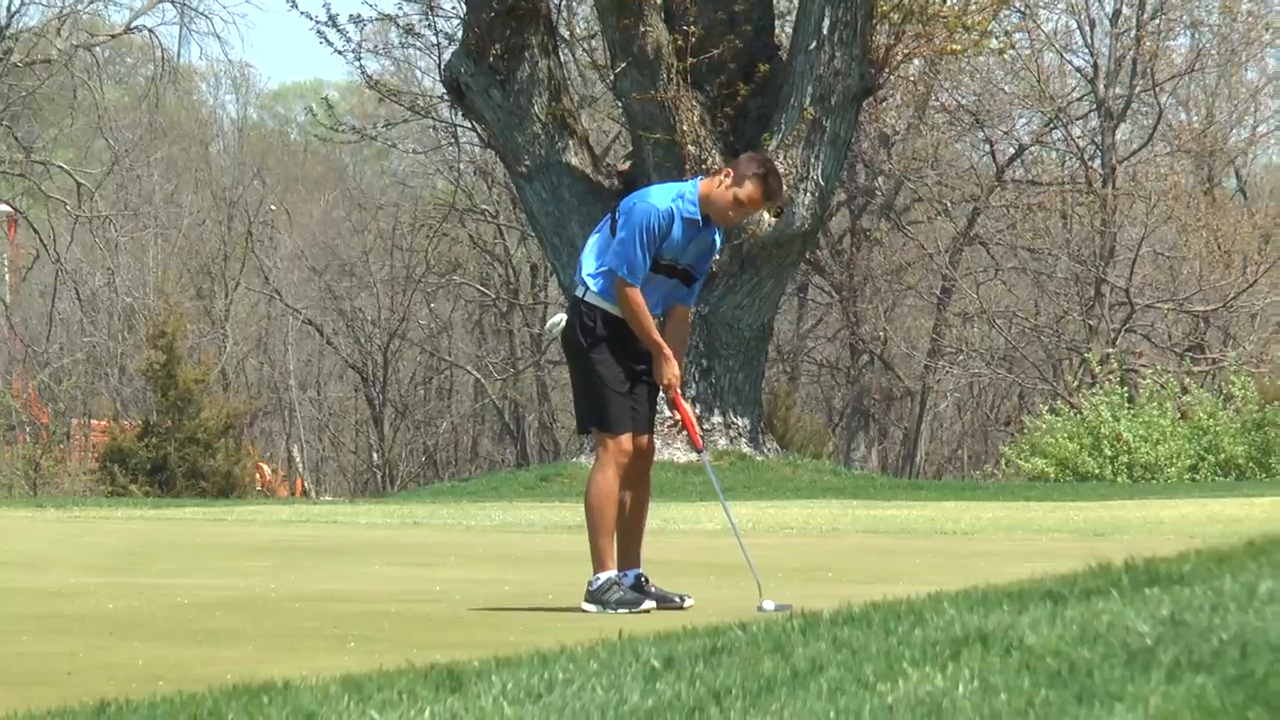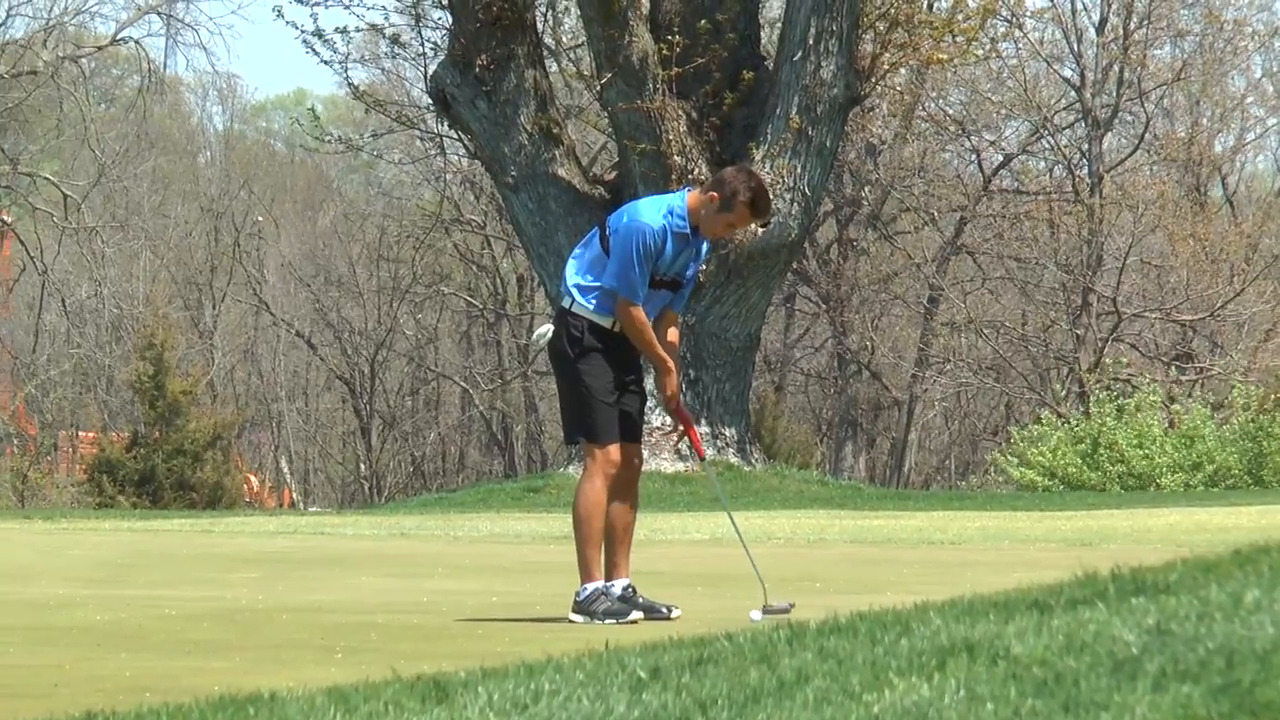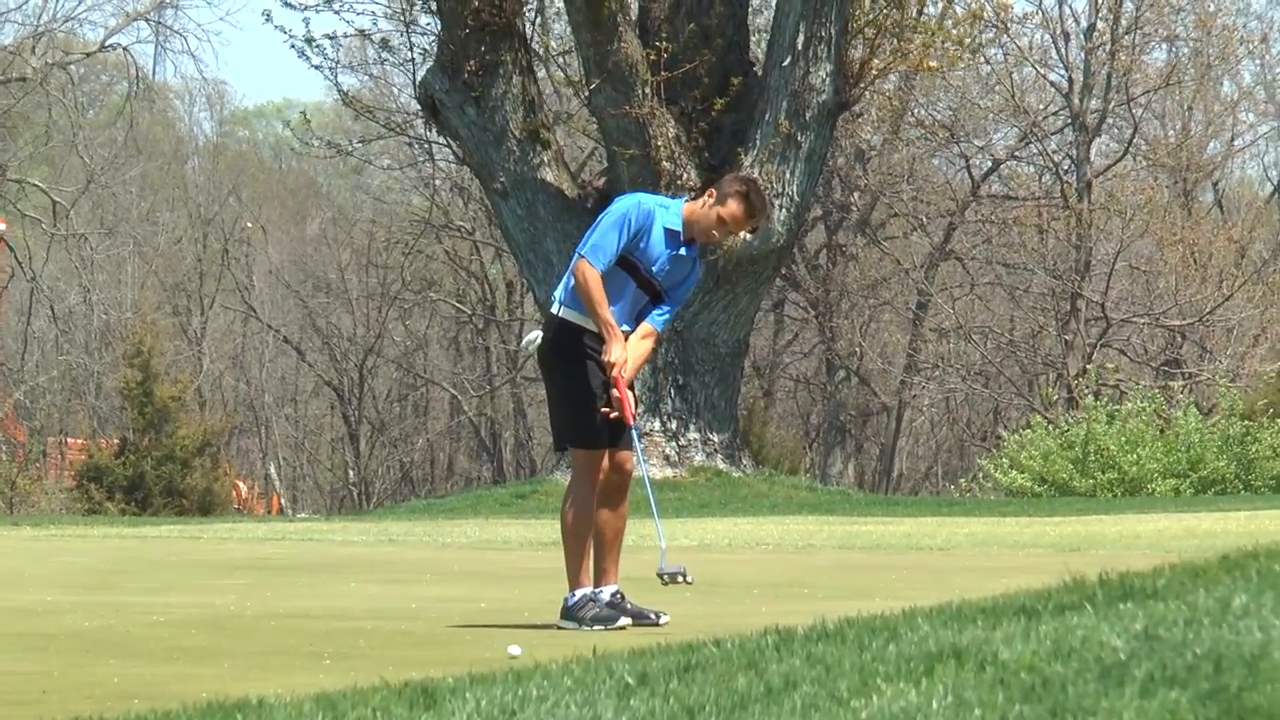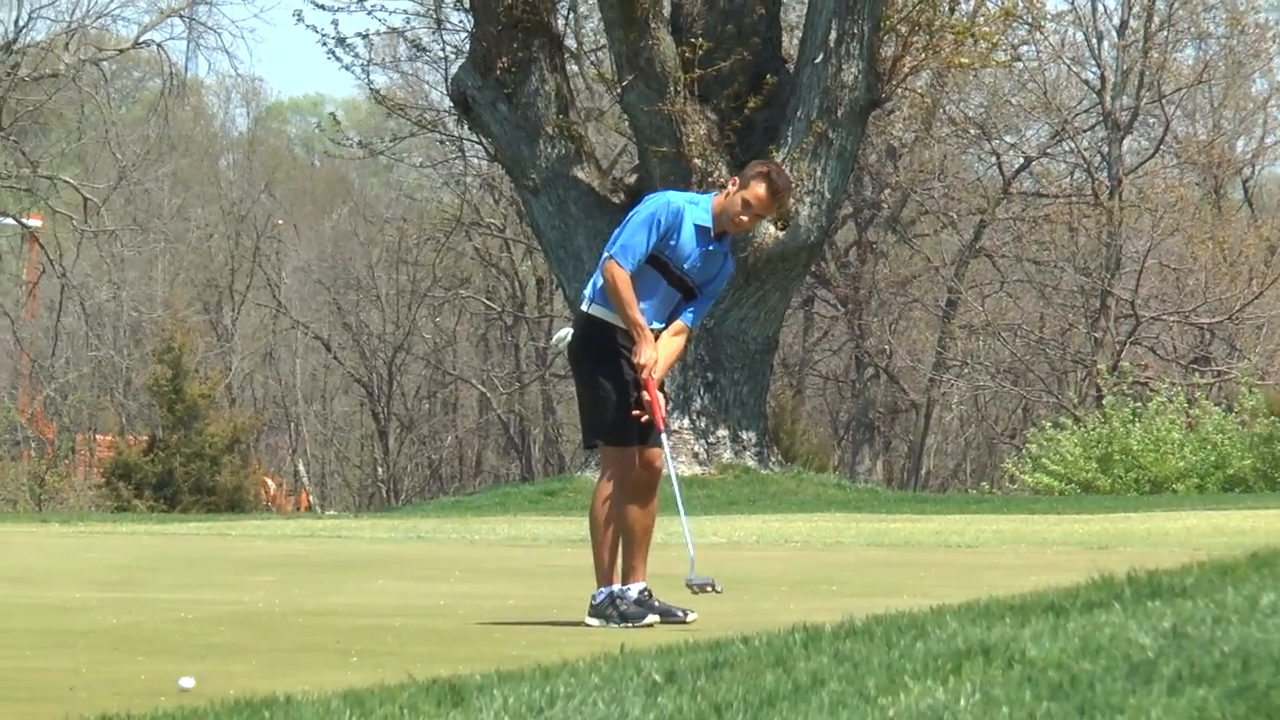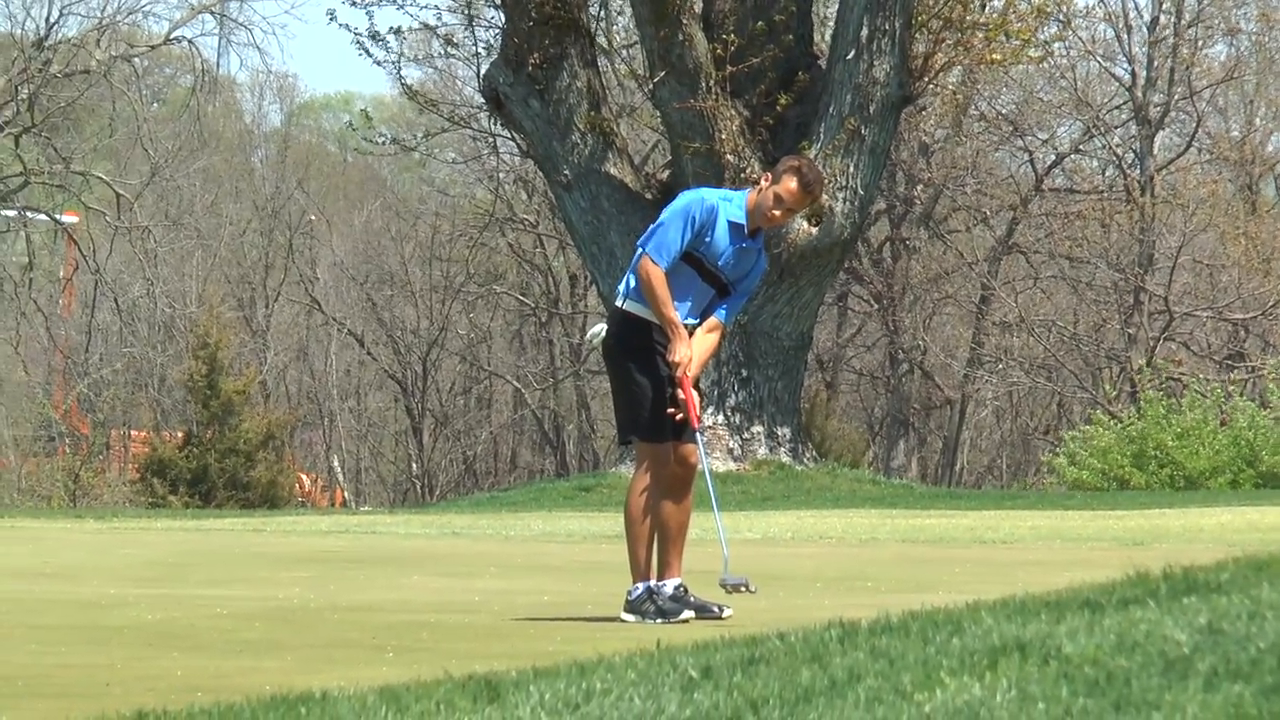
dt=1s
person 1, frame 1
left shoulder: (710, 236)
right shoulder: (654, 207)
left elbow: (678, 310)
right elbow: (625, 287)
left wrist: (673, 377)
right wrist: (663, 355)
left hip: (637, 333)
right hip: (598, 325)
left knee: (640, 454)
right knee: (616, 450)
left ankle: (630, 577)
right ankle: (602, 582)
person 1, frame 2
left shoulder: (698, 243)
right shoulder: (646, 223)
left elbow: (669, 317)
right elbow: (628, 306)
left wrist: (672, 386)
right wrist: (665, 368)
left hip: (624, 342)
right hip: (584, 334)
left knee: (630, 464)
right knee: (605, 460)
left ankle: (619, 586)
right ankle: (589, 592)
person 1, frame 3
left shoulder: (690, 267)
right shoulder: (638, 210)
left elbow: (648, 332)
right elbow: (585, 268)
left wrist: (624, 380)
right wrist: (612, 337)
left hip: (616, 348)
right hip: (573, 335)
left knee: (620, 468)
right knee: (591, 467)
left ankle: (606, 592)
right ankle: (578, 598)
person 1, frame 4
left shoulder: (722, 263)
right shoulder: (668, 207)
left elbow: (680, 328)
right elbow: (614, 268)
left wrist: (655, 380)
right wrist: (642, 338)
left hip: (645, 347)
right hip: (604, 333)
left knee: (649, 465)
right knee: (620, 463)
left ankle: (634, 590)
right ankle: (605, 595)
person 1, frame 5
left shoulder: (756, 260)
right shoulder: (702, 205)
left elbow: (714, 324)
right elbow: (649, 265)
left wrist: (690, 378)
right wrist: (677, 335)
left hip: (680, 342)
right hip: (639, 330)
left knee: (684, 462)
right knee: (655, 460)
left ankle: (670, 586)
right ankle: (640, 592)
